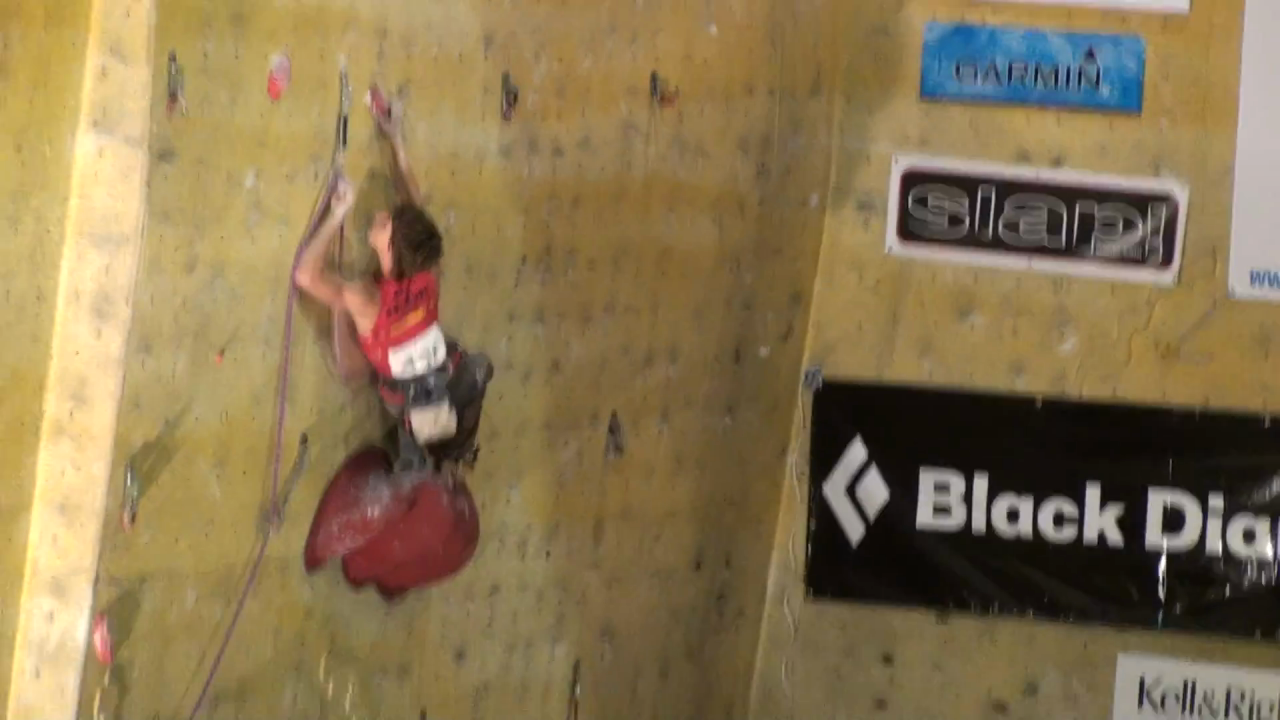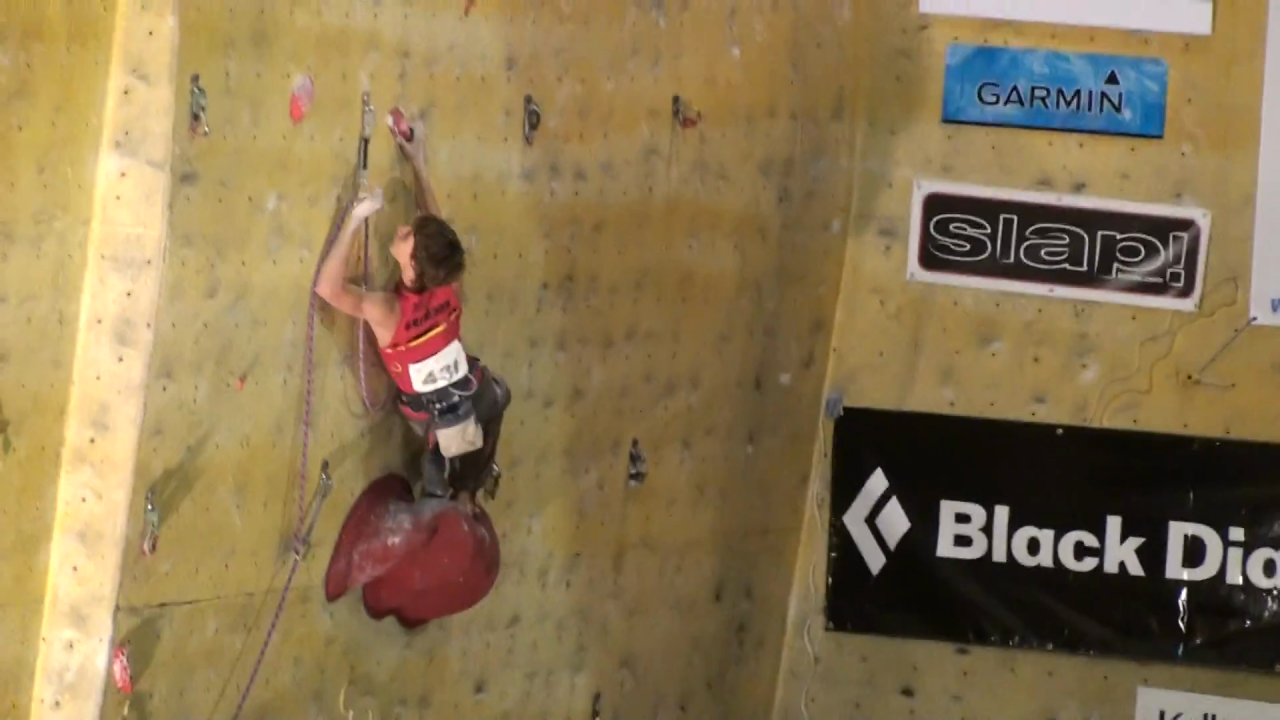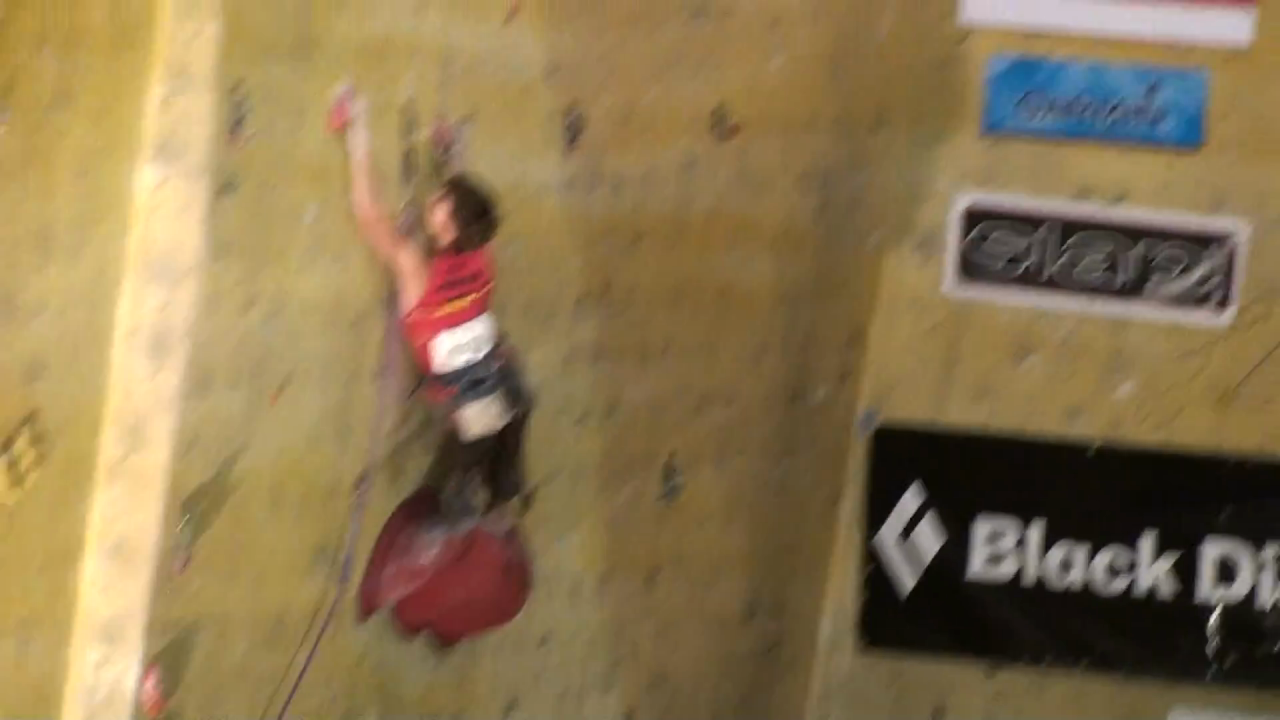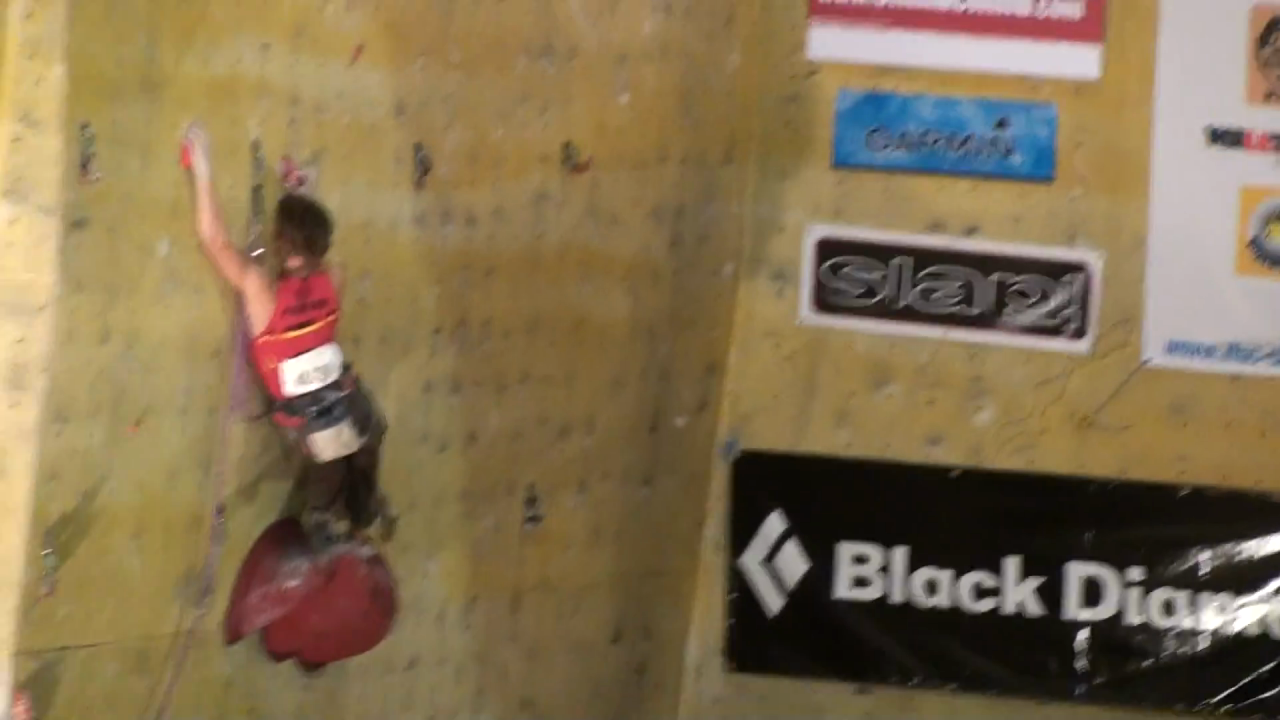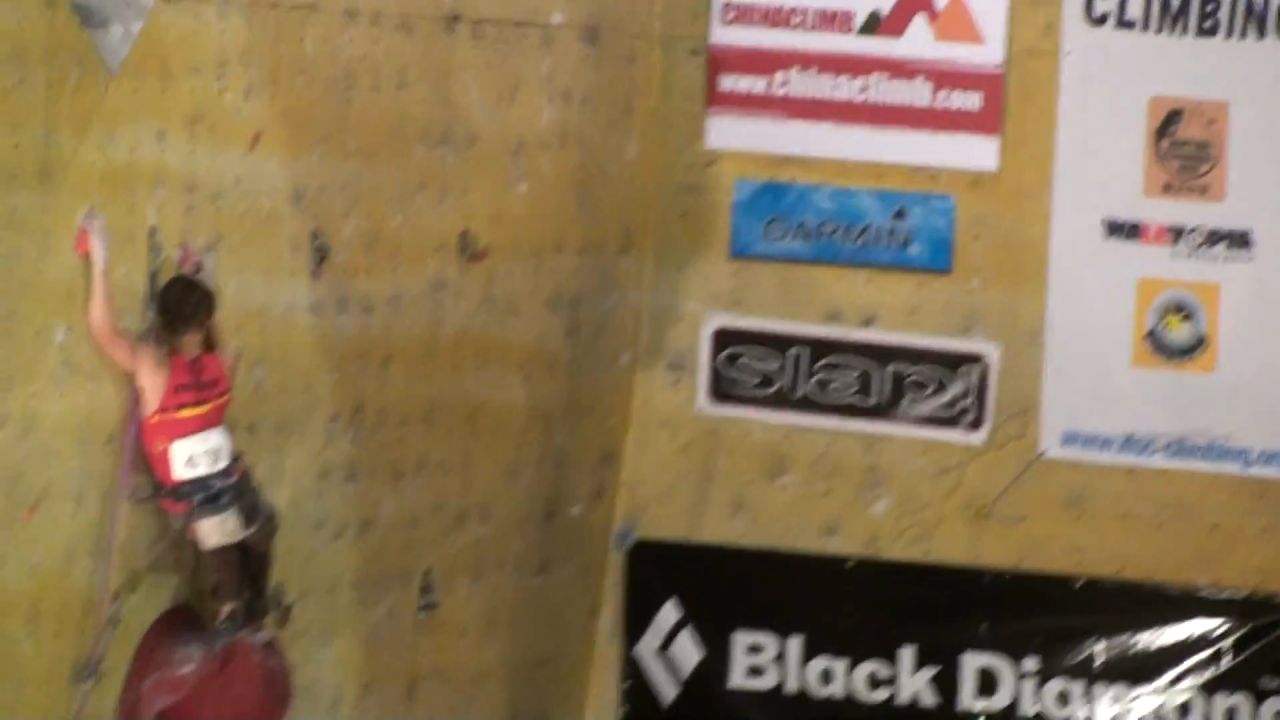
dt=0.4s
person 1, frame 1
left shoulder: (366, 300)
right shoulder: (426, 272)
left elbow: (306, 275)
right elbow: (414, 207)
left wrist: (335, 217)
right wrist: (397, 142)
left hip: (415, 404)
right hip: (453, 384)
right knee: (478, 365)
right ankle: (453, 454)
person 1, frame 2
left shoulder: (385, 310)
right shoulder: (450, 285)
left elbow: (326, 288)
right elbow: (433, 225)
left wrist: (354, 220)
right wrist: (418, 164)
left hip: (438, 421)
right hip: (478, 401)
right ankle: (471, 487)
person 1, frame 3
left shoulder: (415, 266)
right shoulder: (483, 257)
left elbow: (369, 214)
right elbow: (466, 205)
left wrist: (359, 141)
left hip: (462, 396)
right hip: (502, 381)
right ankle: (502, 499)
person 1, frame 4
left shoulder: (261, 288)
right shoulder: (331, 281)
left elbow: (216, 241)
right elbow: (316, 252)
left wrist: (203, 172)
right wrist: (297, 196)
left hip: (308, 421)
right hip: (349, 405)
left ankle: (326, 519)
right ankle: (362, 517)
person 1, frame 5
left shoulder: (153, 369)
right shoulder: (222, 365)
left elbow: (103, 330)
right elbow: (210, 339)
left wrist: (100, 260)
right wrist: (194, 281)
left hip: (189, 508)
right hip: (234, 494)
left knee: (223, 539)
right knee: (262, 527)
left ankle: (231, 599)
right ankle: (254, 604)
